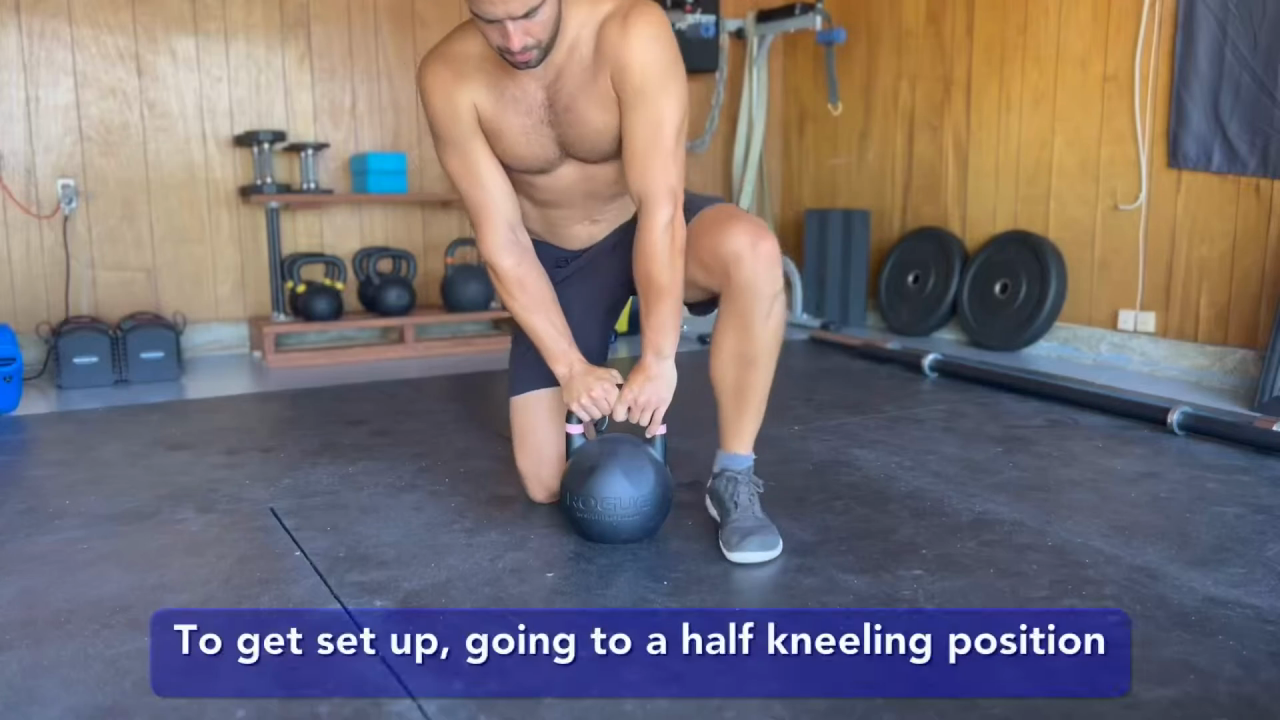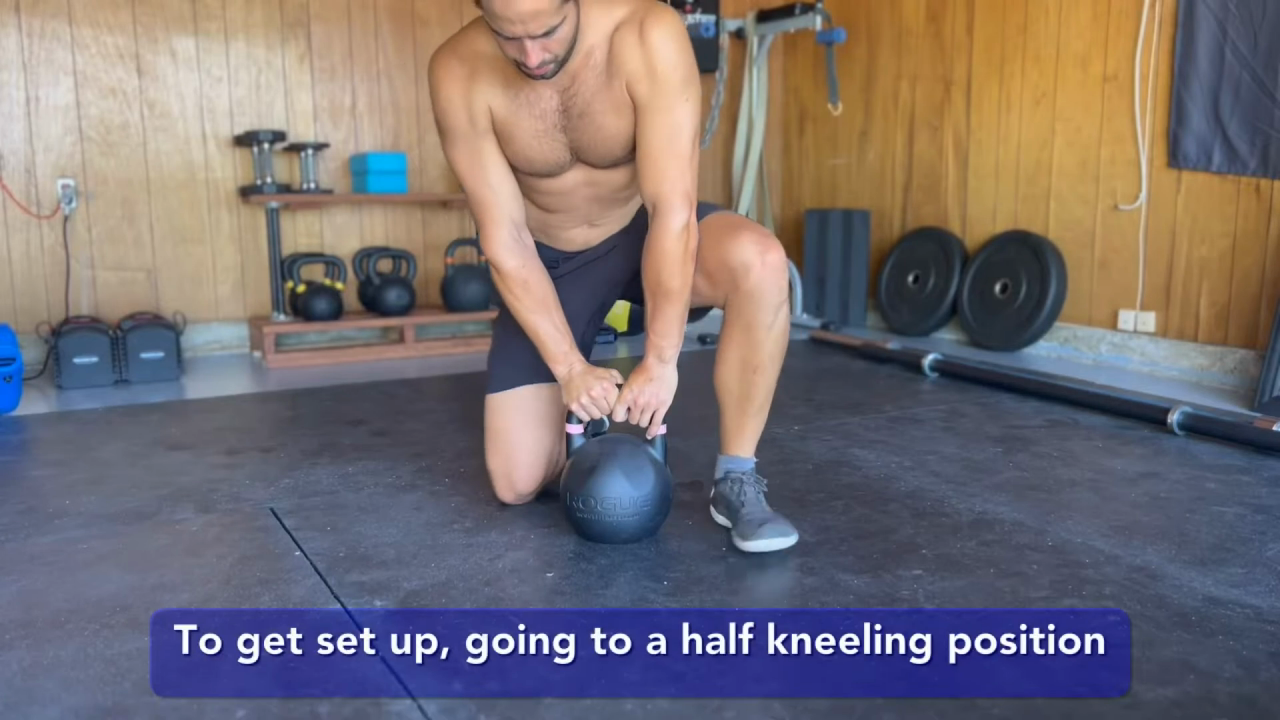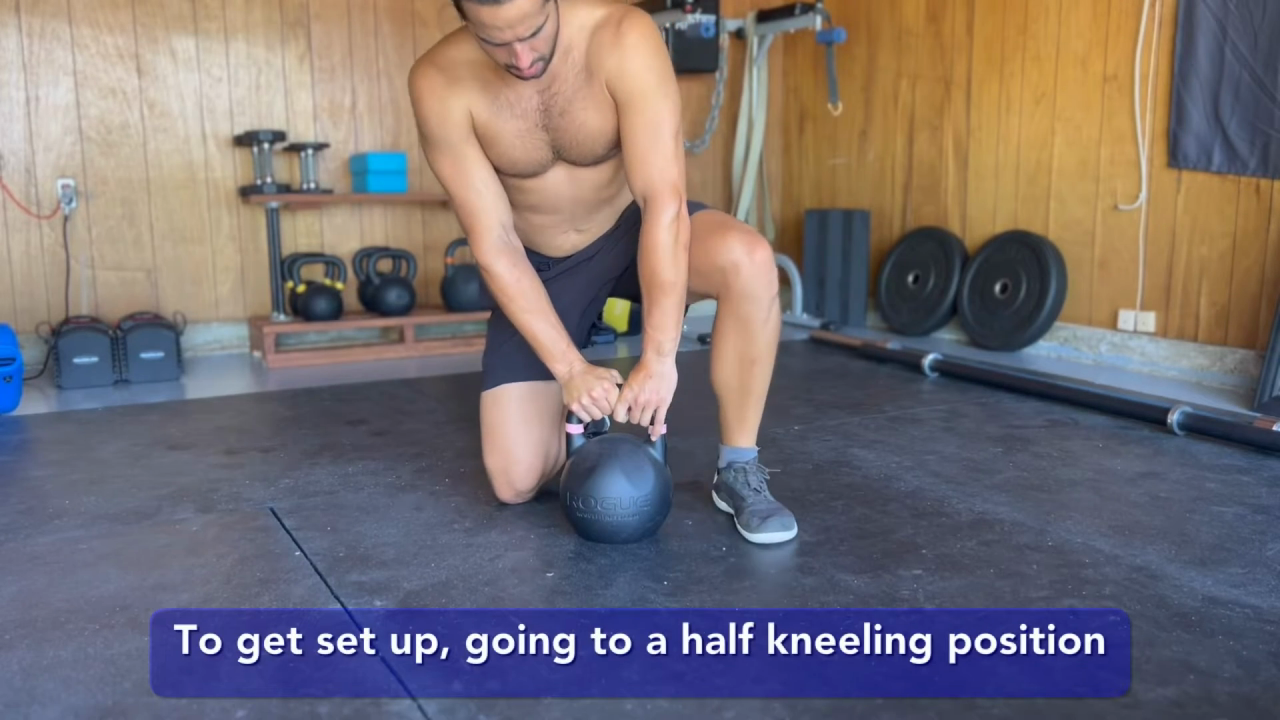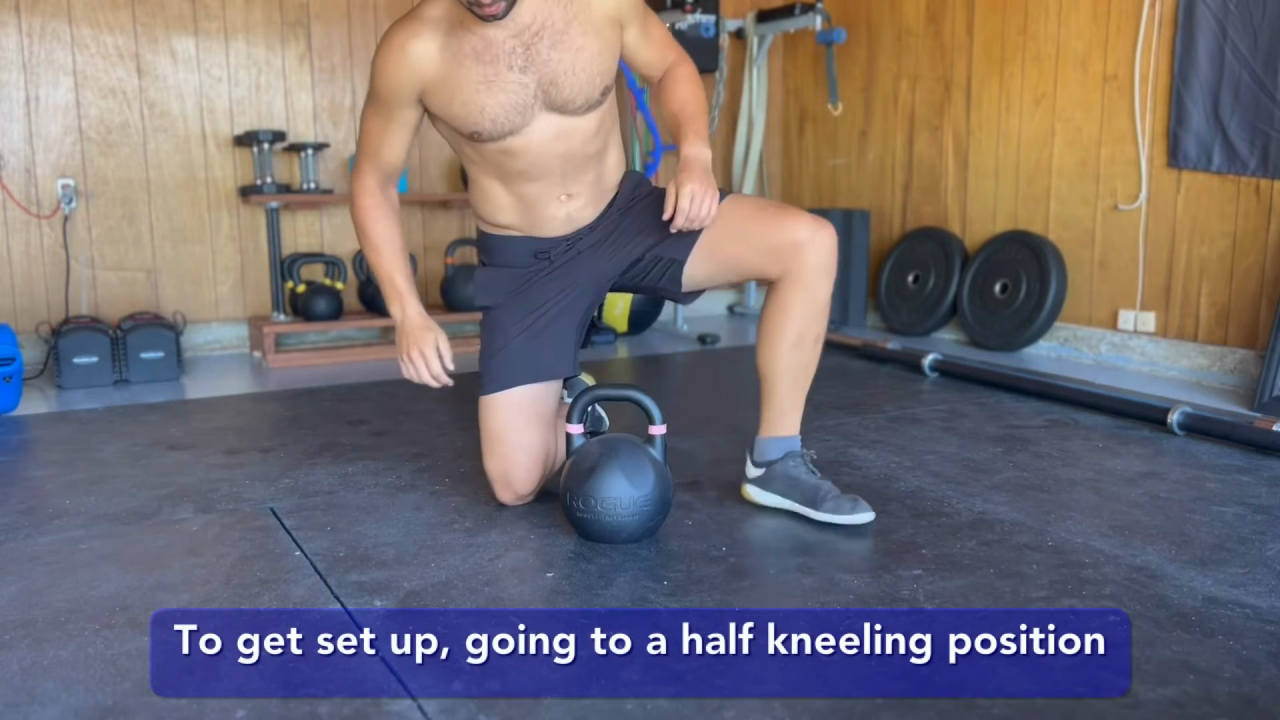
dt=0.7s
person 1, frame 1
right shoulder: (448, 76)
left elbow: (661, 206)
right elbow: (502, 241)
left wrist: (658, 359)
right wrist: (570, 367)
left hip: (650, 229)
right hip: (557, 260)
left knee: (750, 249)
right knee: (549, 484)
left ankle: (733, 477)
right ankle: (607, 424)
person 1, frame 2
right shoulder: (460, 72)
left elbow: (673, 209)
right elbow: (504, 240)
left wrist: (660, 360)
right wrist: (569, 367)
left hip: (648, 232)
right hip: (549, 260)
left knee: (759, 261)
right knee: (516, 483)
left ankle: (737, 476)
right ankle: (585, 423)
person 1, frame 3
right shoulder: (441, 82)
left elbow: (664, 200)
right elbow: (494, 243)
left wrist: (659, 360)
right wrist: (570, 367)
left hip: (633, 229)
right hip: (537, 267)
left knee: (746, 259)
right knee: (516, 481)
left ankle: (738, 468)
right ankle: (578, 408)
person 1, frame 4
right shoulder: (413, 50)
left elbow: (671, 68)
right elbow: (374, 181)
left wrist: (695, 153)
right wrist: (409, 315)
left hip: (628, 215)
right hip: (525, 263)
left knee: (809, 242)
right knee: (515, 486)
left ankle: (775, 463)
right ankle: (566, 402)
